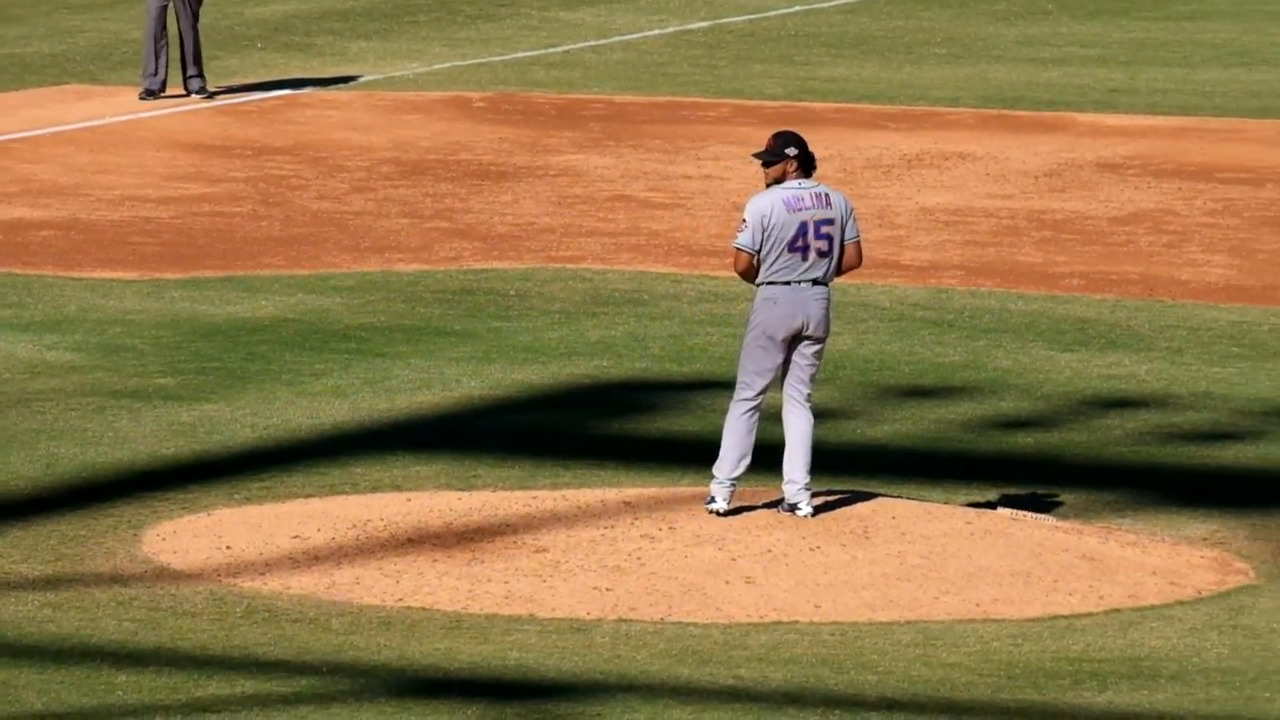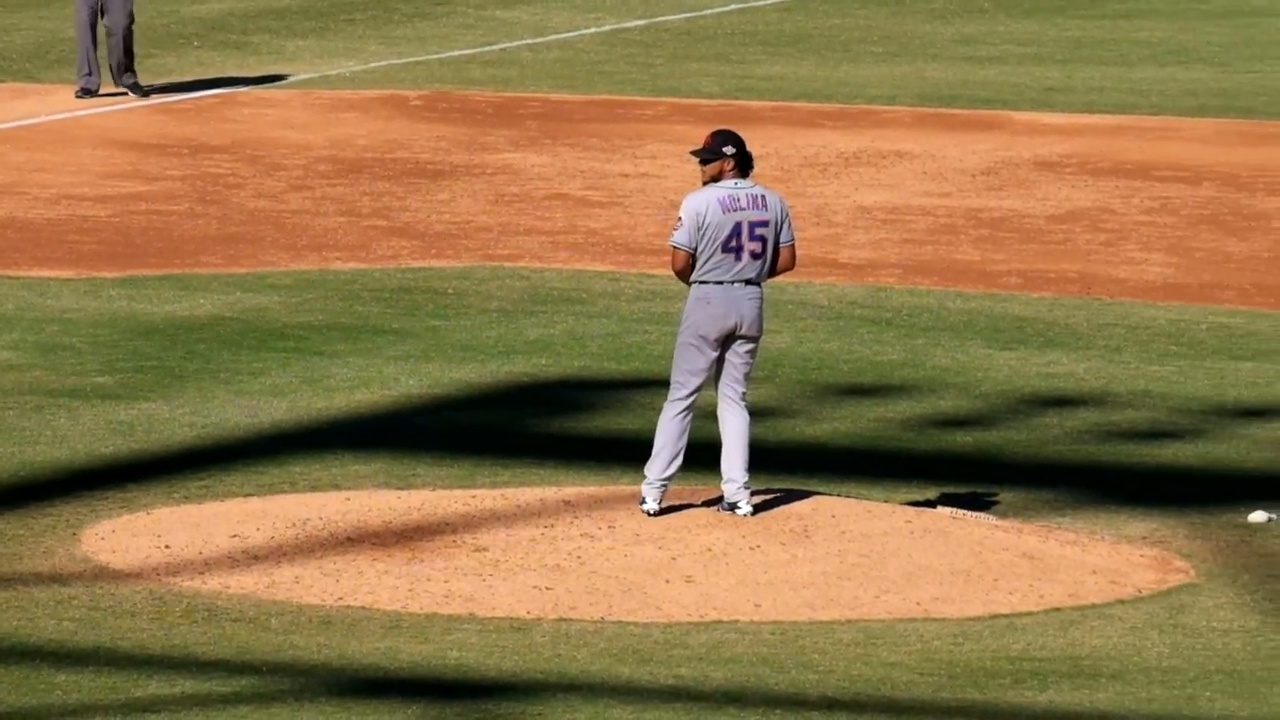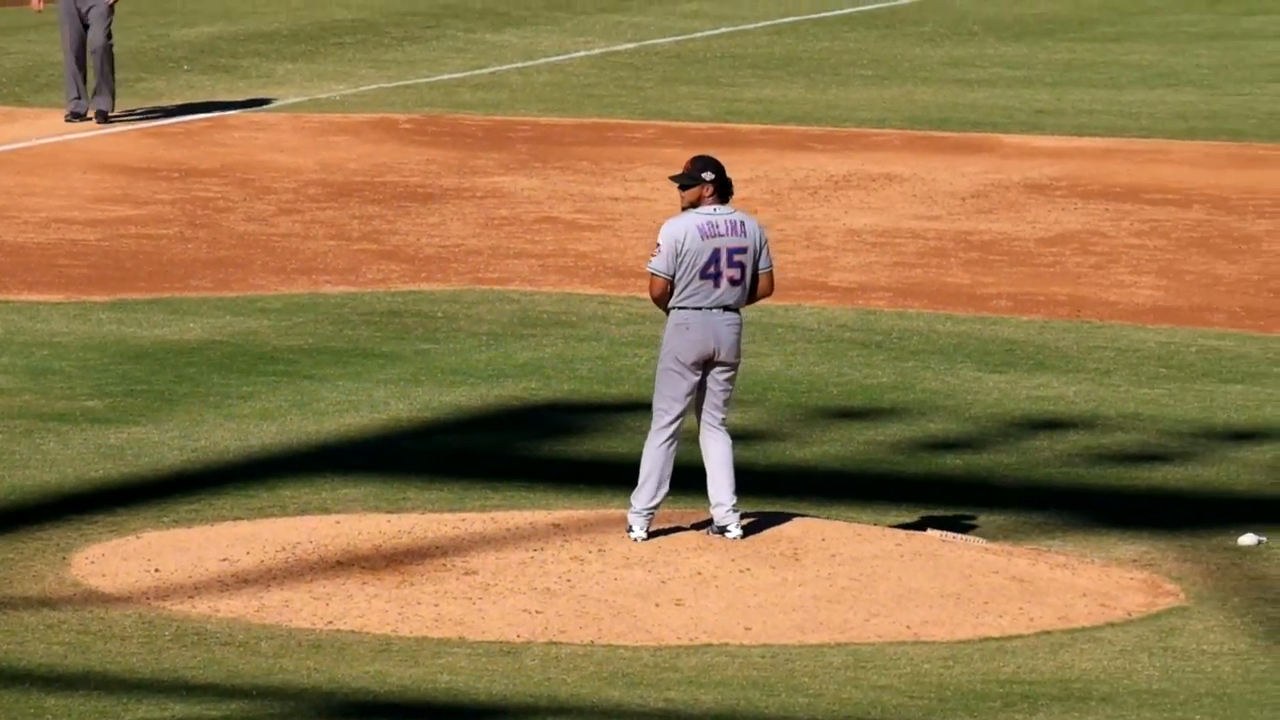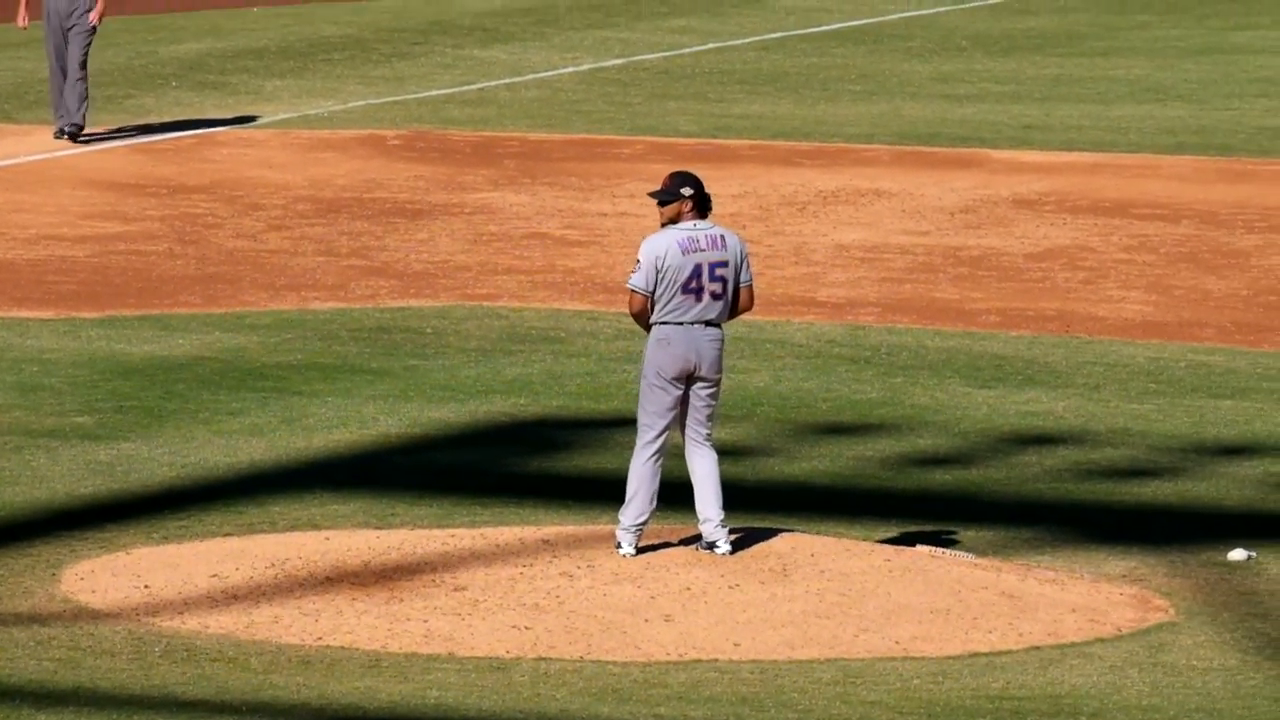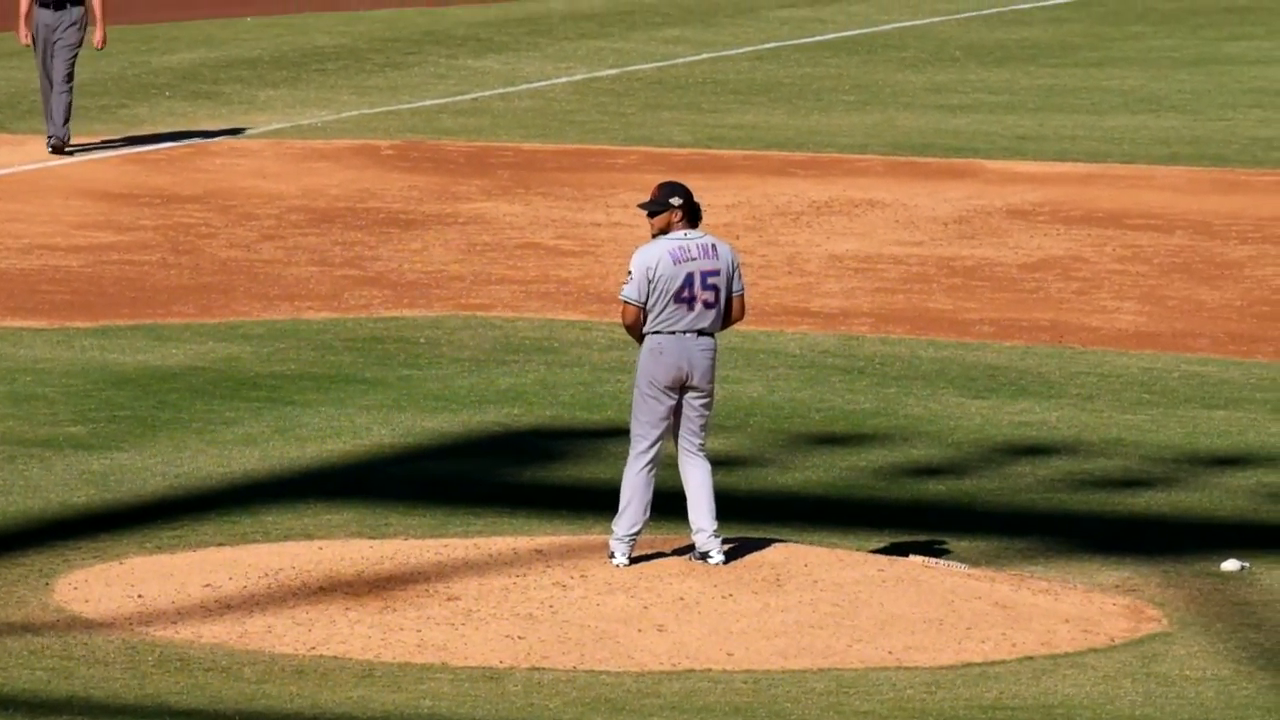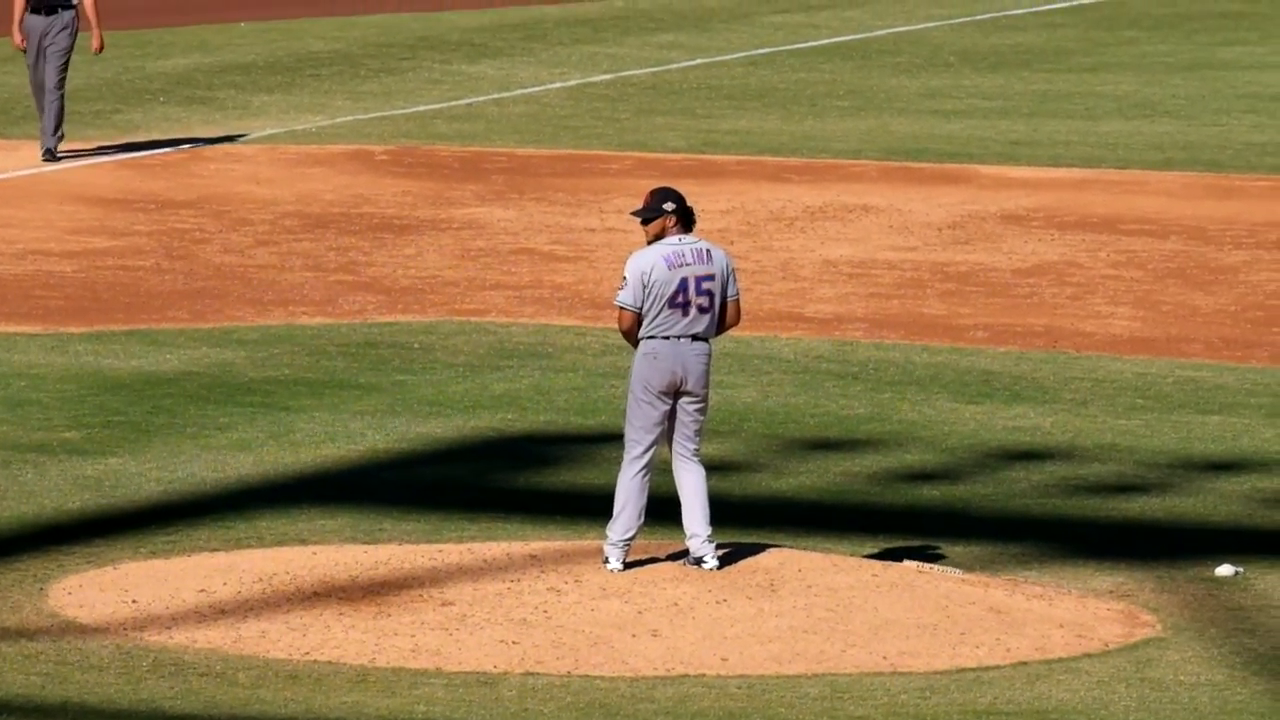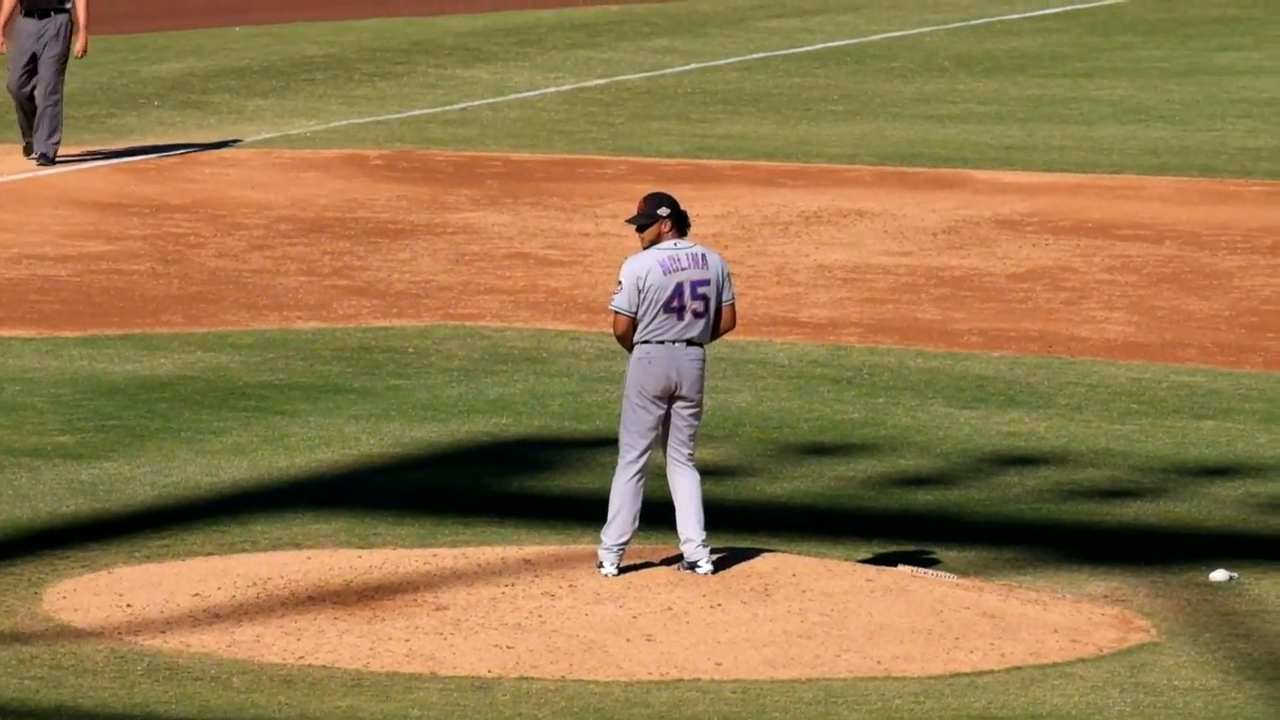
dt=0.2s
person 1, frame 1
left shoulder: (763, 203)
right shoulder: (837, 201)
left elbow: (742, 264)
right elbow: (853, 258)
left hip: (775, 302)
right hip: (817, 304)
left knee: (747, 397)
right knee: (798, 400)
left ankle: (721, 489)
right ankle: (798, 495)
person 1, frame 2
left shoulder: (698, 201)
right shoulder: (773, 202)
left elbow: (680, 263)
right elbow: (786, 261)
left wrist: (699, 282)
left hip: (707, 302)
right hip: (750, 303)
left knee: (681, 397)
right knee: (733, 399)
left ankle: (653, 490)
right ankle: (737, 493)
person 1, frame 3
left shoulder: (677, 227)
right shoulder: (751, 228)
left elbow: (657, 289)
right elbow: (765, 287)
left wrist: (675, 310)
left hip: (687, 327)
right hip: (729, 328)
left knee: (665, 424)
right knee: (715, 424)
left ankle: (640, 517)
right ankle: (727, 516)
person 1, frame 4
left shoulder: (658, 243)
right shoulder: (732, 242)
left elbow: (637, 306)
right elbow: (745, 302)
left wrist: (654, 328)
left hip: (668, 341)
right hip: (711, 343)
left knee: (650, 439)
right knee: (700, 439)
left ankle: (629, 534)
right ankle: (715, 532)
person 1, frame 5
left shoulder: (649, 254)
right shoulder: (723, 252)
left elbow: (630, 317)
right elbow: (736, 311)
left wrist: (647, 340)
left hip: (661, 351)
right hip: (703, 353)
left knee: (644, 449)
right knee: (693, 449)
left ankle: (622, 543)
right ankle: (709, 542)
person 1, frame 6
left shoulder: (643, 259)
right shoulder: (718, 257)
left elbow: (626, 323)
right elbow: (732, 316)
left wrist: (644, 344)
left hip: (655, 357)
right hip: (698, 358)
left knee: (637, 455)
right knee: (688, 454)
left ankle: (617, 549)
right ankle: (702, 548)
person 1, frame 7
left shoulder: (639, 264)
right shoulder: (714, 262)
left elbow: (621, 328)
right elbow: (727, 321)
left wrist: (639, 349)
left hip: (651, 361)
right hip: (693, 362)
left knee: (632, 459)
right knee: (683, 459)
left ankle: (611, 553)
right ankle: (697, 552)
